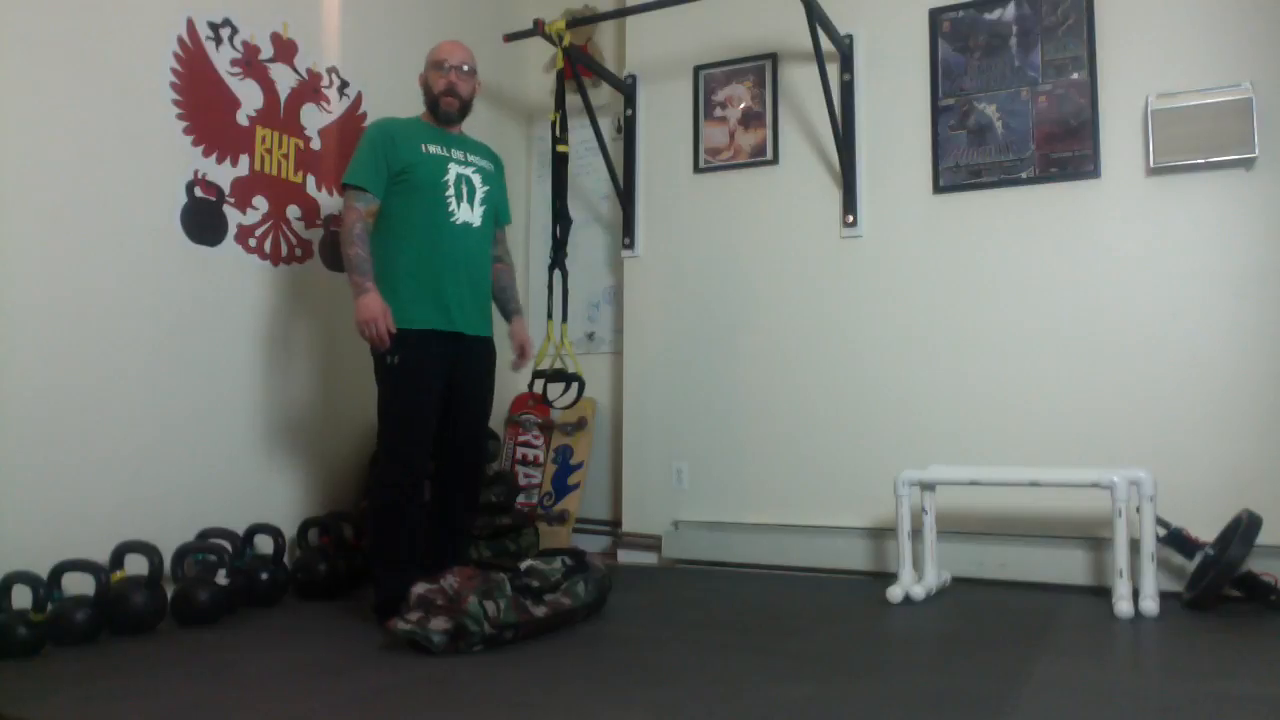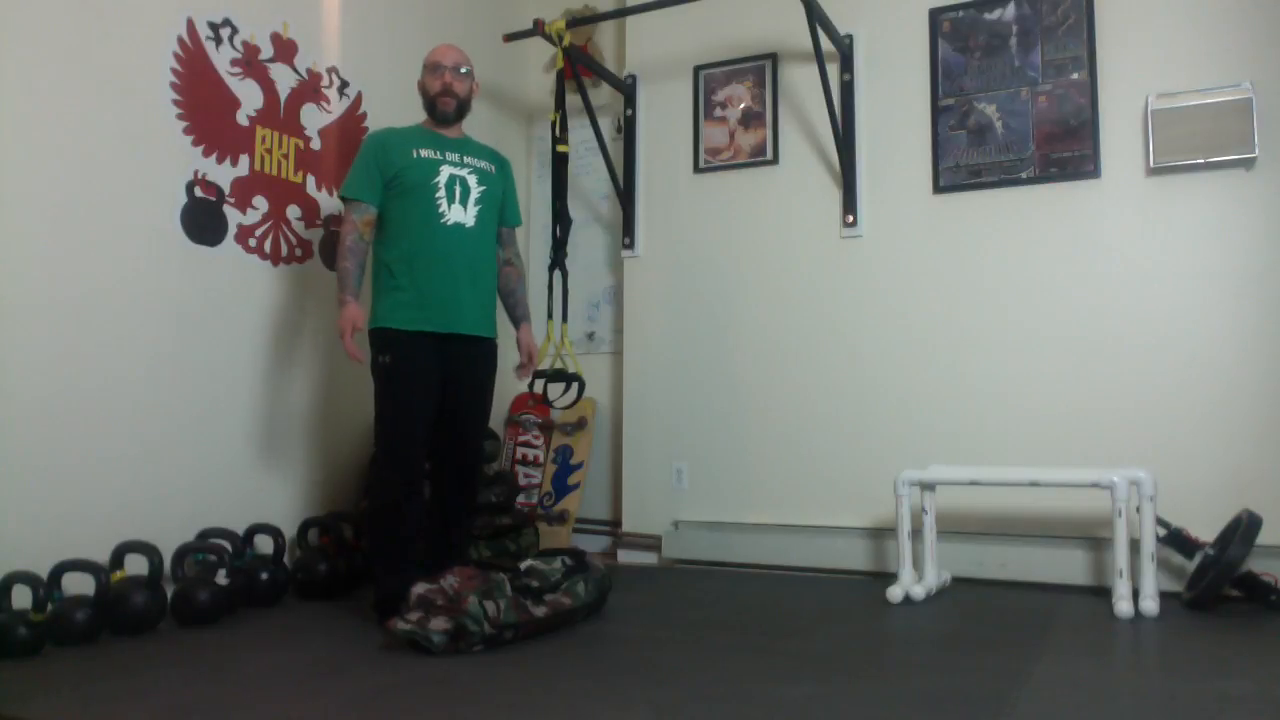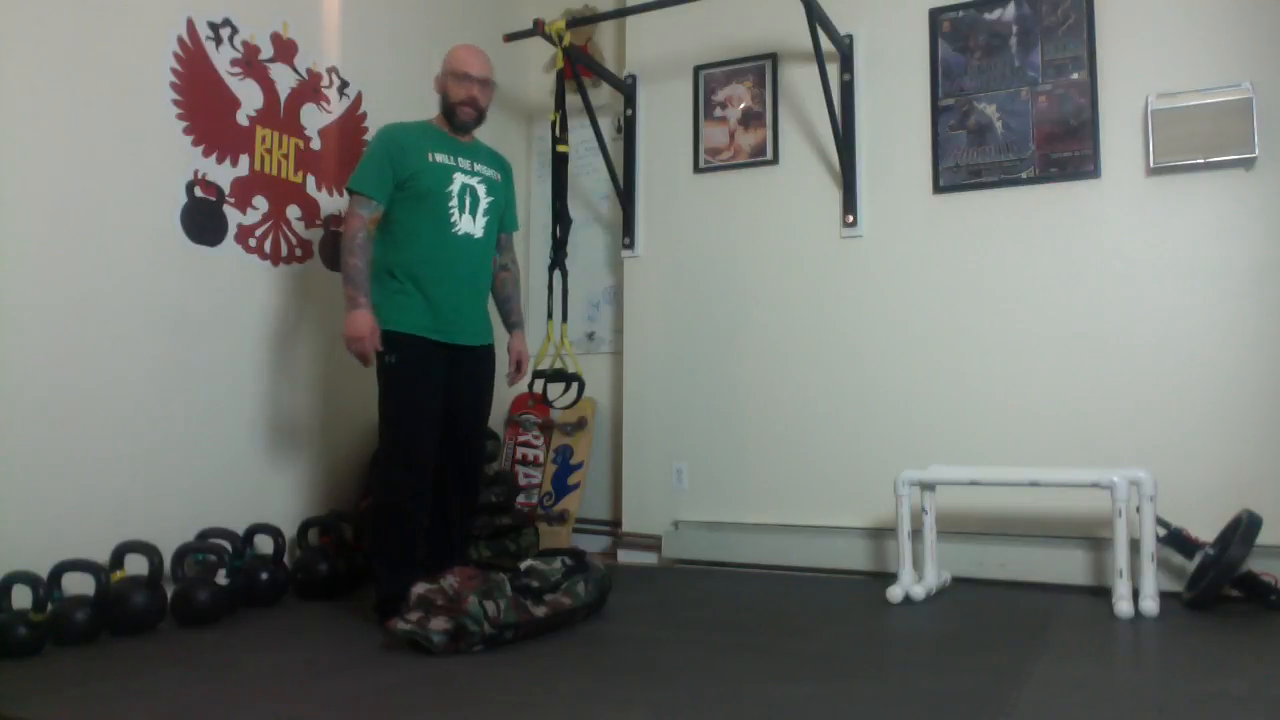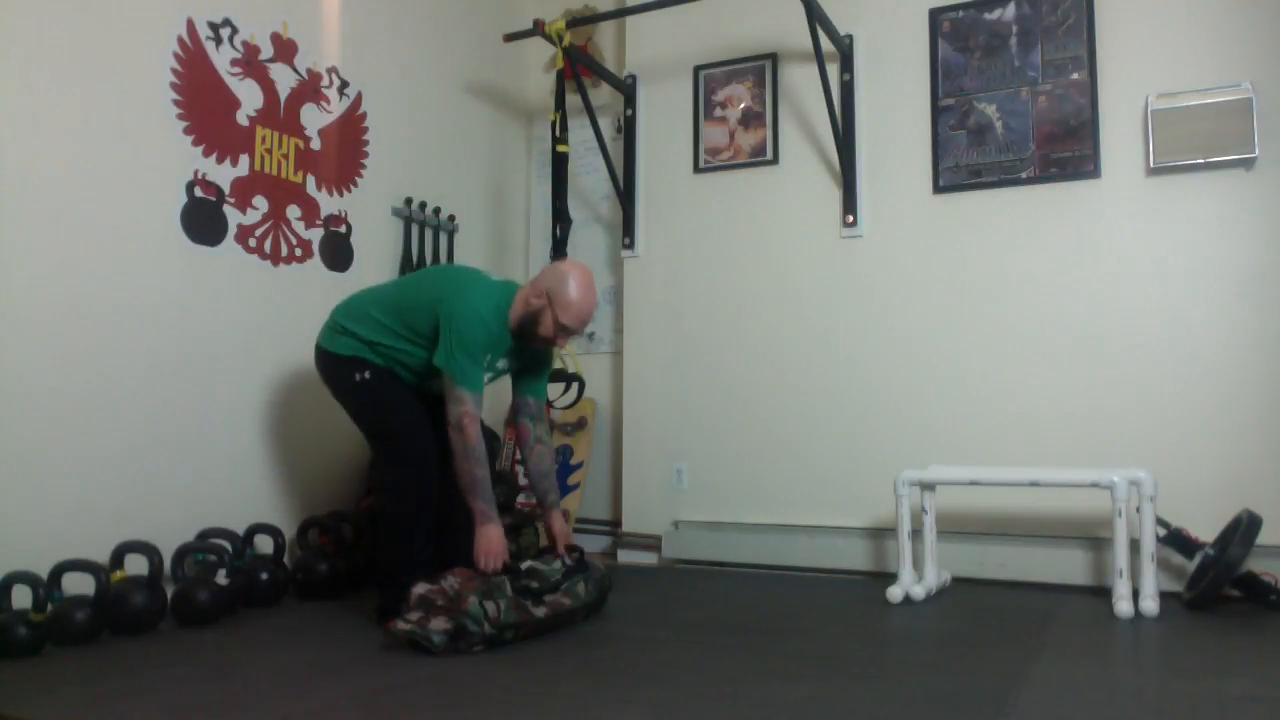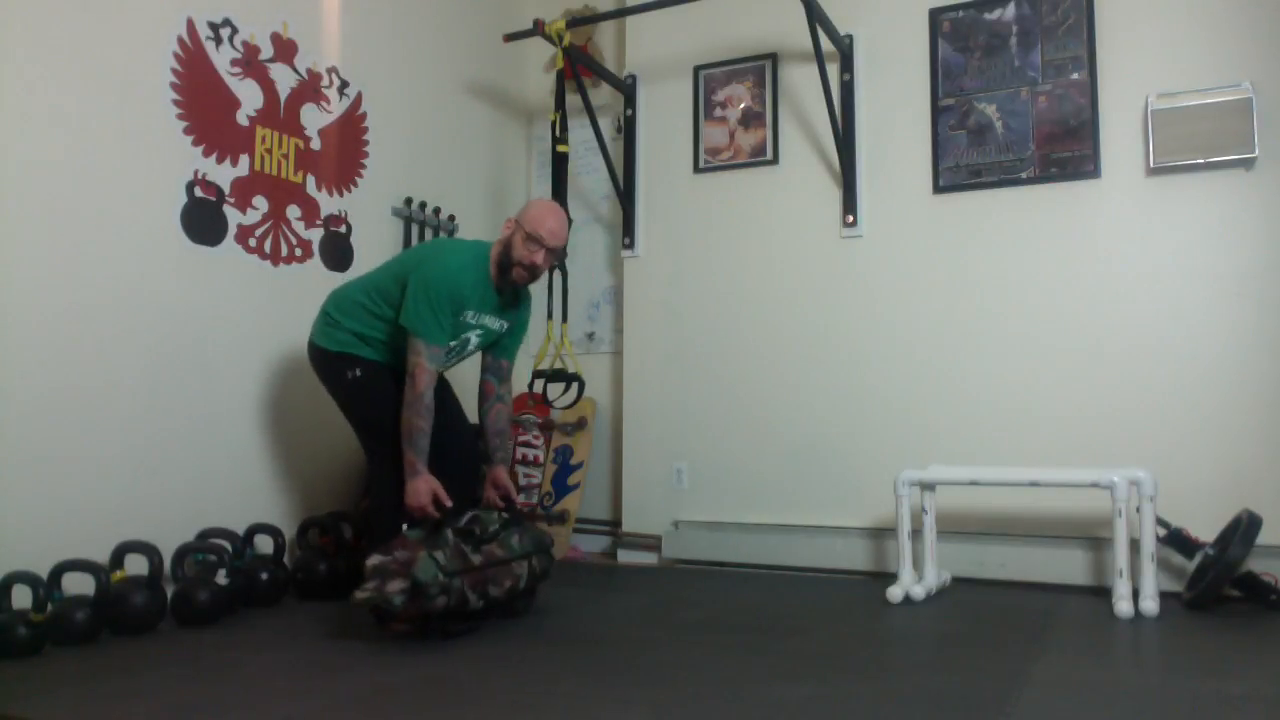
dt=1s
person 1, frame 1
left shoulder: (488, 159)
right shoulder: (390, 137)
right elbow: (356, 216)
left wrist: (514, 315)
right wrist: (365, 289)
left hip: (474, 333)
right hip: (410, 329)
left knee: (465, 461)
right knee: (403, 465)
right ankle: (396, 598)
person 1, frame 2
left shoulder: (495, 163)
right shoulder: (387, 146)
left elbow: (506, 250)
right elbow: (356, 227)
left wrist: (523, 322)
right wrist: (348, 298)
left hip: (476, 335)
right hip: (406, 331)
left knee: (461, 463)
right knee: (400, 465)
right ankle: (396, 596)
person 1, frame 3
left shoulder: (497, 167)
right shoulder: (399, 142)
right elbow: (359, 224)
left wrist: (516, 329)
right wrist: (358, 304)
left hip: (474, 340)
right hip: (409, 333)
left knee: (463, 466)
right knee: (407, 465)
right ankle: (397, 596)
person 1, frame 4
left shoulder: (533, 339)
right shoulder: (473, 310)
left elbow: (533, 427)
right elbow: (464, 424)
left wrist: (552, 510)
right wrist: (487, 521)
left hip: (410, 366)
right hip: (355, 351)
left knee: (464, 463)
right knee: (415, 462)
right ankle: (399, 605)
person 1, frame 5
left shoulder: (517, 303)
right shoulder: (449, 271)
left elbow: (497, 386)
right elbow: (420, 379)
left wrist: (498, 463)
right wrist: (416, 472)
left hip: (403, 356)
right hip: (348, 344)
left knee: (462, 455)
right knee: (397, 464)
